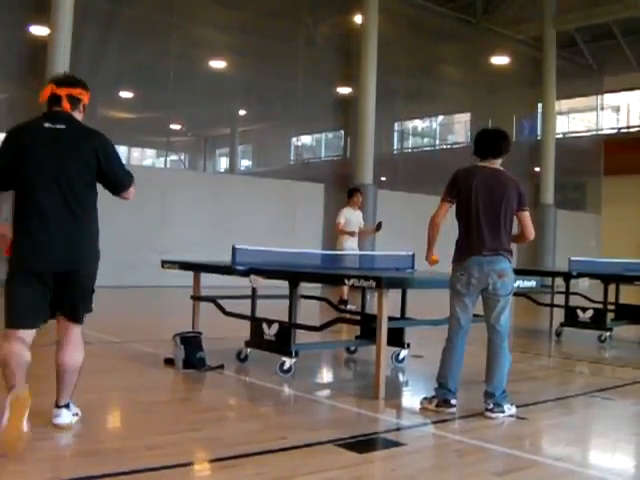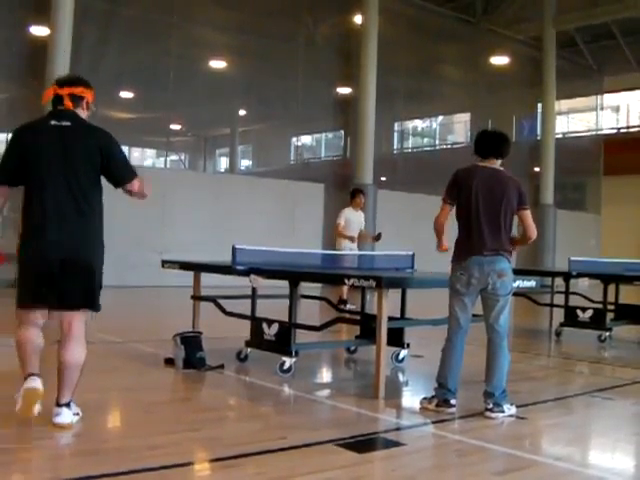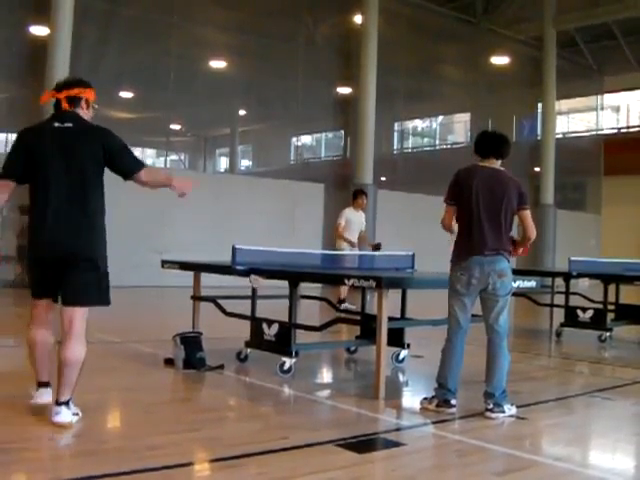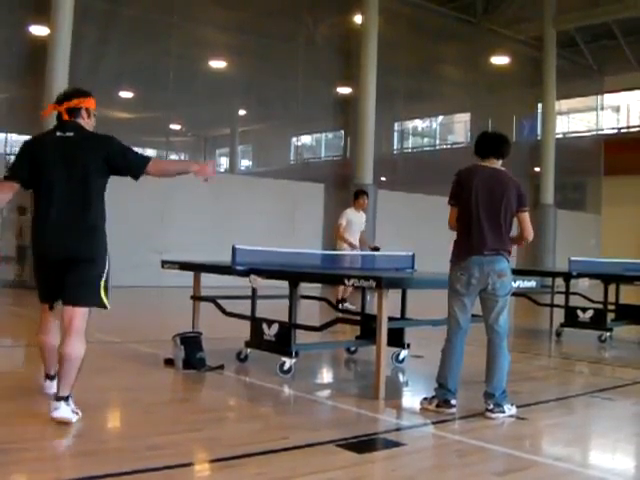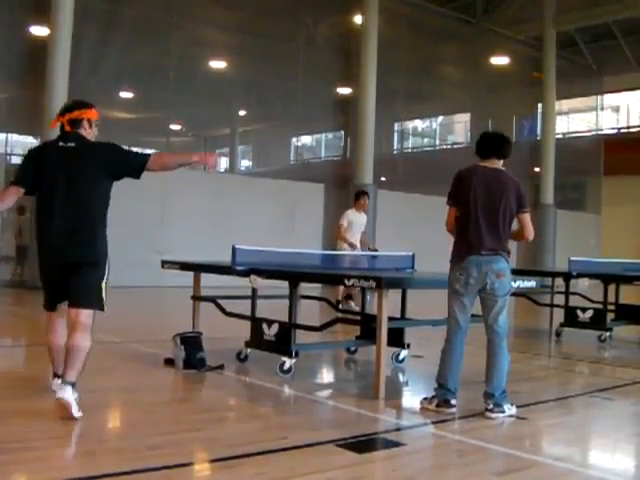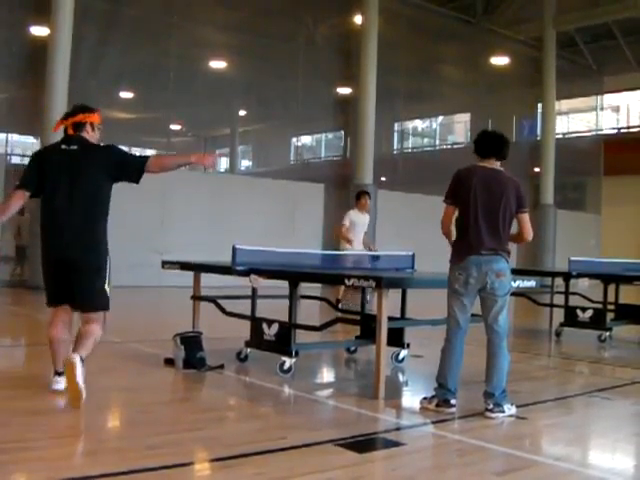
dt=0.1s
person 1, frame 1
right shoulder: (94, 141)
right elbow: (127, 191)
right wrist: (93, 174)
right hip: (79, 254)
right knee: (71, 331)
right ankle: (63, 407)
person 1, frame 2
right shoulder: (96, 137)
right elbow: (133, 185)
right wrist: (143, 191)
left hip: (37, 246)
right hip: (84, 248)
left knee: (30, 321)
right knee: (74, 328)
left ankle: (32, 380)
right ankle: (64, 406)
person 1, frame 3
left shoulder: (30, 137)
right shoulder: (100, 136)
right elbow: (143, 175)
right wrist: (175, 182)
left hip: (42, 243)
right hip: (86, 244)
left knee: (41, 315)
right knee: (75, 325)
left ankle: (43, 388)
right ankle: (62, 404)
person 1, frame 4
left shoulder: (35, 146)
right shoulder: (102, 145)
right elbow: (152, 166)
right wrist: (192, 166)
left hip: (46, 247)
right hip: (87, 248)
left knee: (48, 314)
right knee: (75, 325)
left ankle: (50, 379)
right ankle: (63, 400)
person 1, frame 5
left shoulder: (39, 154)
right shoulder: (104, 153)
right elbow: (154, 162)
right wrist: (196, 157)
left hip: (51, 251)
right hip: (89, 252)
left knee: (55, 316)
right knee: (81, 324)
left ankle: (58, 377)
right ankle: (67, 385)
person 1, frame 6
left shoulder: (43, 157)
right shoulder: (105, 155)
right elbow: (152, 164)
right wrist: (193, 159)
left hip: (53, 251)
right hip: (90, 251)
left knee: (60, 314)
right knee: (93, 319)
left ankle: (59, 375)
right ankle: (75, 358)
person 2, frame 1
left shoulder: (462, 177)
right shoulder: (512, 184)
left elbow: (438, 218)
right elbow: (528, 234)
left wrist: (430, 250)
left hip: (467, 263)
right hip: (500, 264)
left knee: (457, 332)
right knee: (498, 335)
left ankle: (445, 396)
right ankle: (496, 401)
person 2, frame 2
left shoulder: (462, 176)
right shoulder: (512, 184)
left elbow: (440, 221)
right elbow: (531, 233)
left wrist: (440, 241)
left hip: (466, 263)
right hip: (499, 265)
left knee: (456, 332)
right knee: (498, 335)
left ankle: (445, 396)
right ankle: (496, 401)
person 2, frame 3
left shoulder: (463, 176)
right shoulder: (513, 184)
left elbow: (447, 222)
right elbow: (530, 233)
right wrist: (516, 246)
left hip: (466, 263)
right hip: (499, 265)
left knee: (456, 332)
right knee: (498, 335)
left ankle: (445, 396)
right ankle: (496, 401)
person 2, frame 4
left shoulder: (464, 176)
right shoulder: (513, 184)
left elbow: (453, 223)
right elbow: (527, 235)
left hip: (466, 262)
right hip: (498, 264)
left knee: (456, 332)
right knee: (498, 335)
left ankle: (445, 396)
right ankle: (496, 401)
person 2, frame 5
left shoulder: (464, 176)
right shoulder: (513, 184)
left elbow: (451, 224)
right elbow: (527, 234)
left hip: (465, 262)
right hip: (497, 264)
left knee: (456, 332)
right knee: (497, 335)
left ankle: (445, 396)
right ankle: (496, 401)
person 2, frame 6
left shoulder: (463, 176)
right shoulder: (512, 185)
left elbow: (446, 223)
right elbow: (526, 235)
left wrist: (451, 240)
left hip: (465, 262)
right hip: (497, 264)
left knee: (455, 332)
right knee: (497, 335)
left ankle: (445, 396)
right ankle: (496, 401)
person 3, frame 1
left shoulder: (359, 213)
right shoulder: (344, 212)
left elbow: (361, 230)
right elbow: (338, 229)
left wrist: (373, 230)
right wrist: (348, 232)
left hip: (354, 247)
right hip: (344, 247)
left ankle: (343, 300)
right ankle: (344, 301)
person 3, frame 2
left shoulder: (361, 214)
right shoulder: (345, 212)
right elbow: (337, 231)
left wrist: (371, 237)
right wrist: (348, 237)
left hip: (353, 248)
right hip: (343, 247)
left ankle: (342, 300)
right ankle: (343, 301)
person 3, frame 3
left shoulder: (362, 215)
right shoulder: (346, 212)
right elbow: (338, 231)
left wrist: (369, 244)
right wrist: (348, 241)
left hip: (354, 248)
right hip: (343, 247)
left ankle: (343, 300)
right ankle: (341, 301)
person 3, frame 4
left shoulder: (363, 216)
right shoulder: (347, 213)
right elbow: (338, 232)
left wrist: (368, 245)
right wrist: (349, 243)
left hip: (356, 249)
right hip: (344, 248)
left ankle: (344, 300)
right ankle: (338, 301)
person 3, frame 5
left shoulder: (364, 217)
right shoulder: (348, 214)
right elbow: (339, 233)
left wrist: (368, 246)
right wrist: (349, 243)
left hip: (357, 249)
right hip: (345, 248)
left ankle: (349, 297)
right ankle: (339, 301)
person 3, frame 6
left shoulder: (367, 217)
right shoulder: (350, 214)
right elbow: (341, 232)
left wrist: (369, 247)
right wrist: (348, 240)
left hip: (360, 250)
right hip: (347, 249)
right ankle: (338, 301)
